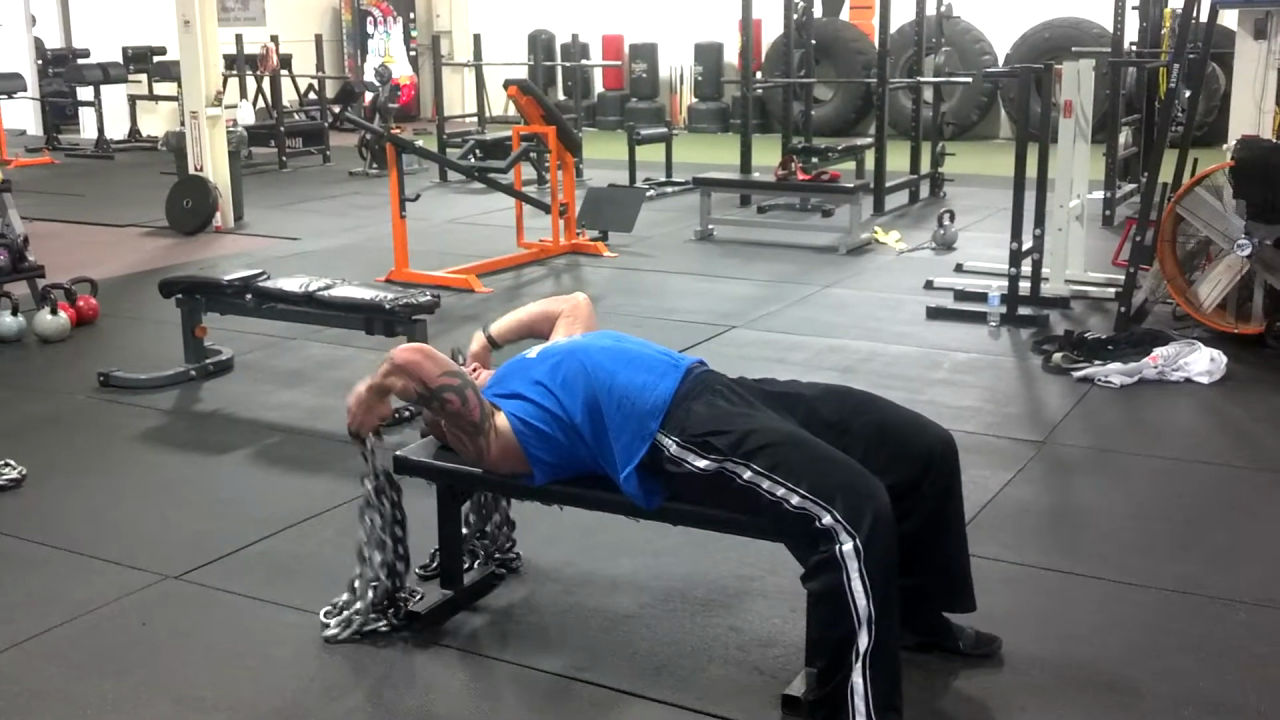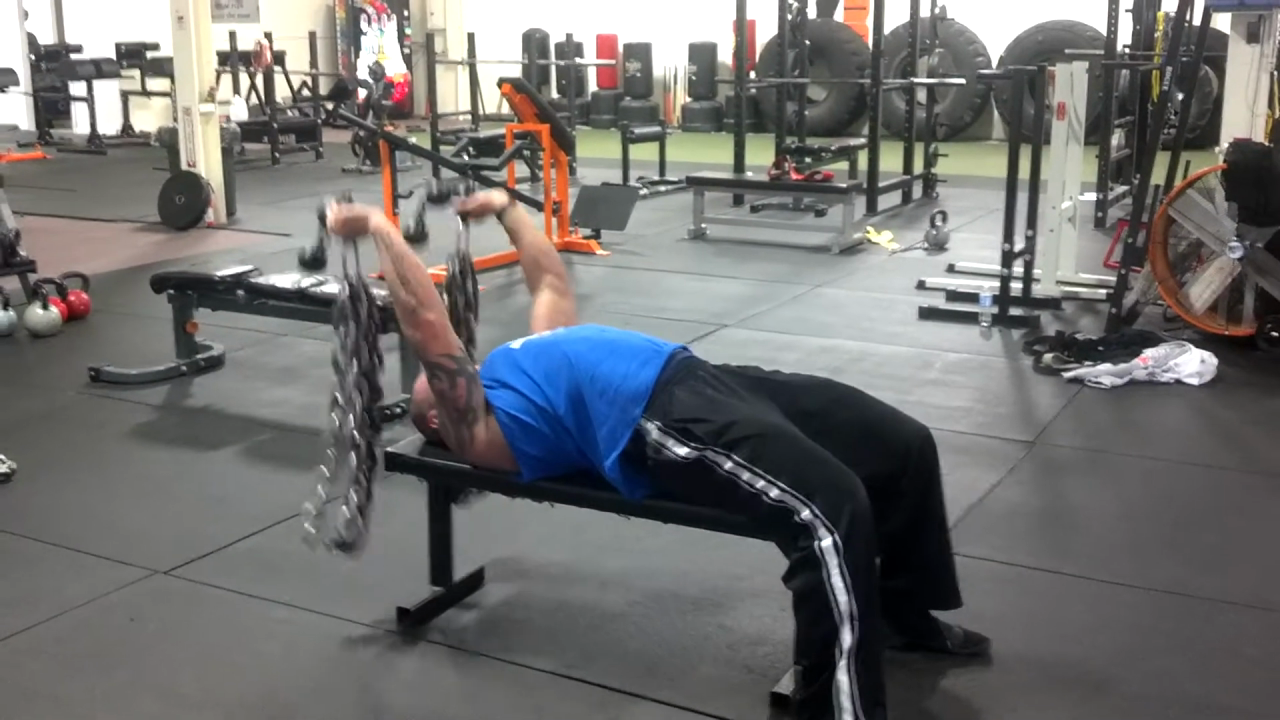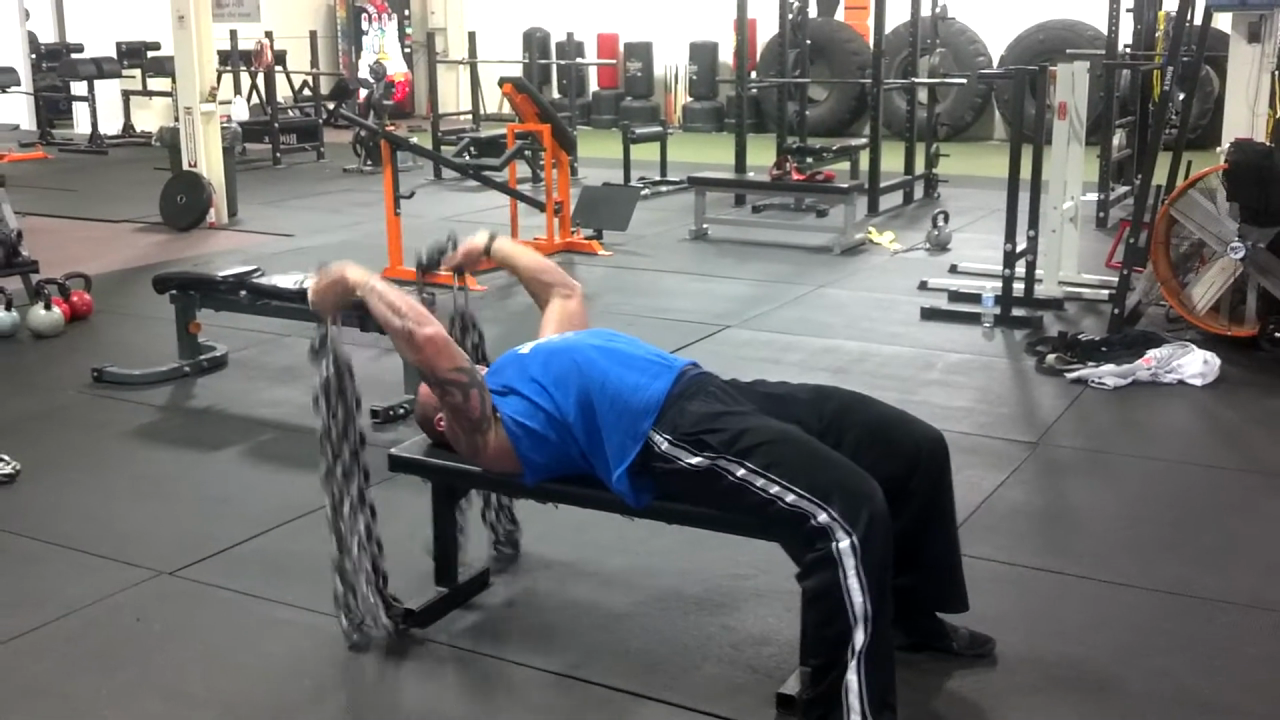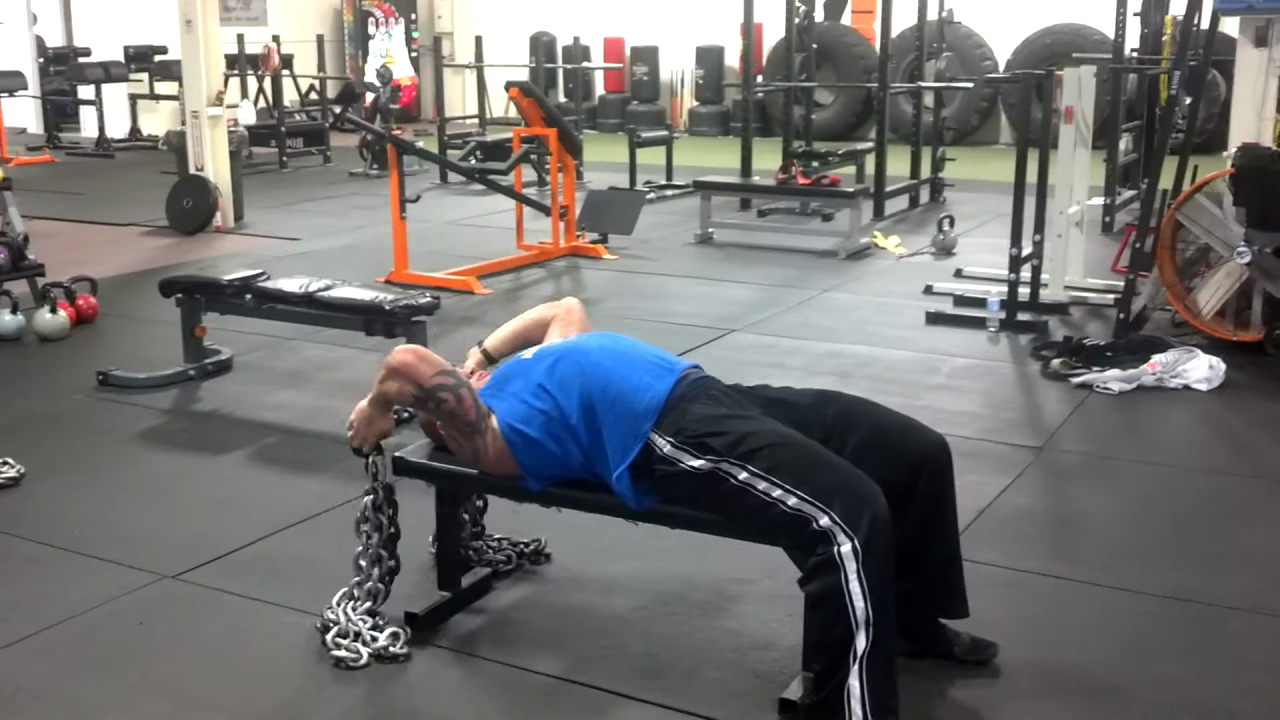
dt=0.5s
person 1, frame 1
left shoulder: (538, 376)
right shoulder: (491, 433)
left elbow: (574, 303)
right elbow: (414, 360)
left wrist: (487, 335)
right wrist: (374, 390)
right hip: (678, 432)
left knee: (925, 450)
right knee: (854, 514)
left ankle: (915, 614)
person 1, frame 2
left shoulder: (525, 364)
right shoulder: (478, 428)
left elbow: (551, 282)
right elbow: (425, 324)
left wrist: (506, 207)
right wrist: (374, 225)
left hip: (705, 382)
right hip: (661, 423)
left knee: (905, 447)
right knee: (833, 509)
left ankle: (904, 612)
person 1, frame 3
left shoulder: (532, 368)
right shoulder: (485, 433)
left elbow: (563, 289)
right elbow: (427, 340)
left wrist: (490, 244)
right wrist: (353, 279)
left hip: (711, 393)
right hip: (669, 434)
left knee: (916, 449)
right knee: (847, 513)
left ankle: (911, 614)
person 1, frame 4
left shoulder: (533, 374)
right shoulder: (487, 434)
left elbow: (567, 308)
right elbow: (410, 363)
left wrist: (486, 347)
right wrist: (375, 406)
left hip: (711, 395)
right hip: (671, 437)
left knee: (918, 454)
right knee: (851, 517)
left ankle: (912, 622)
